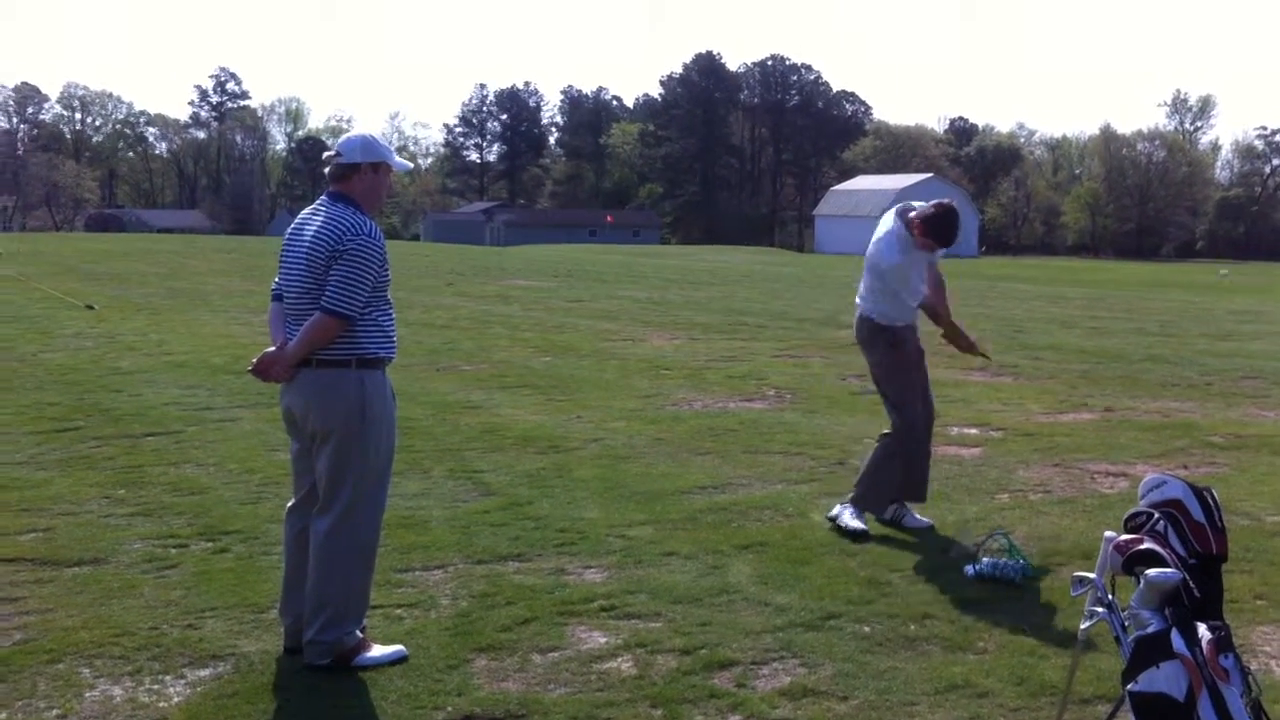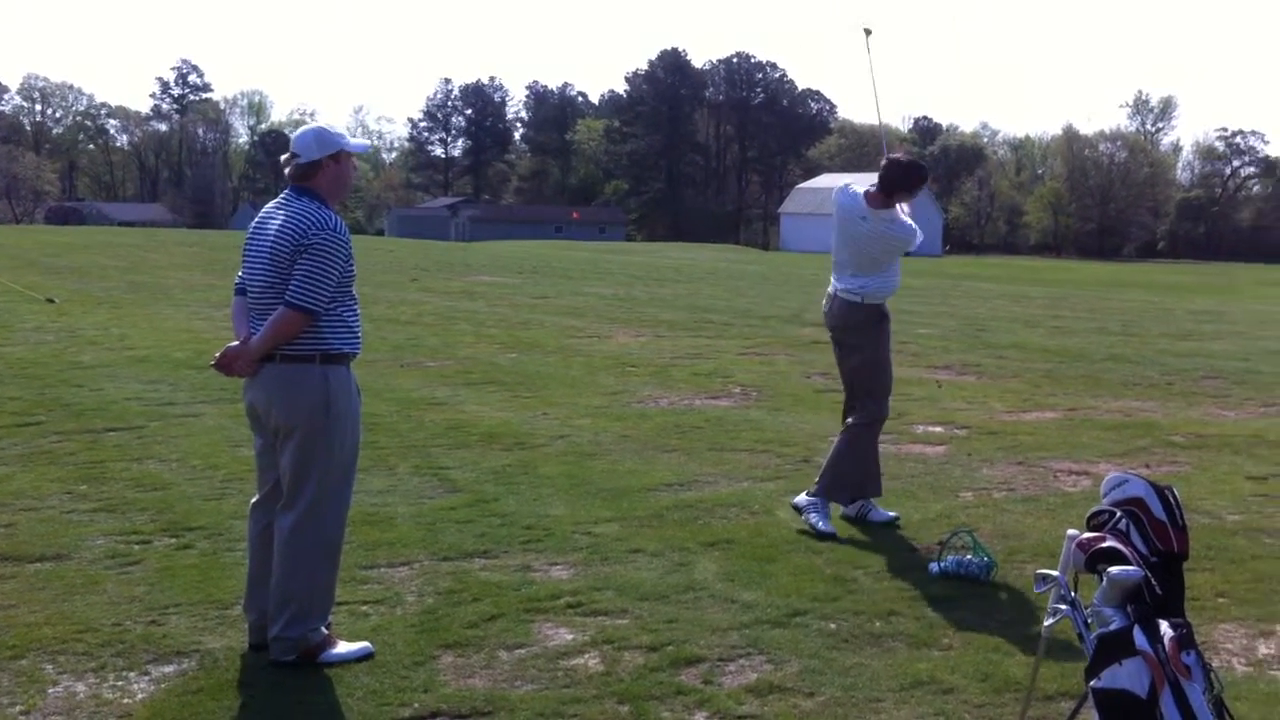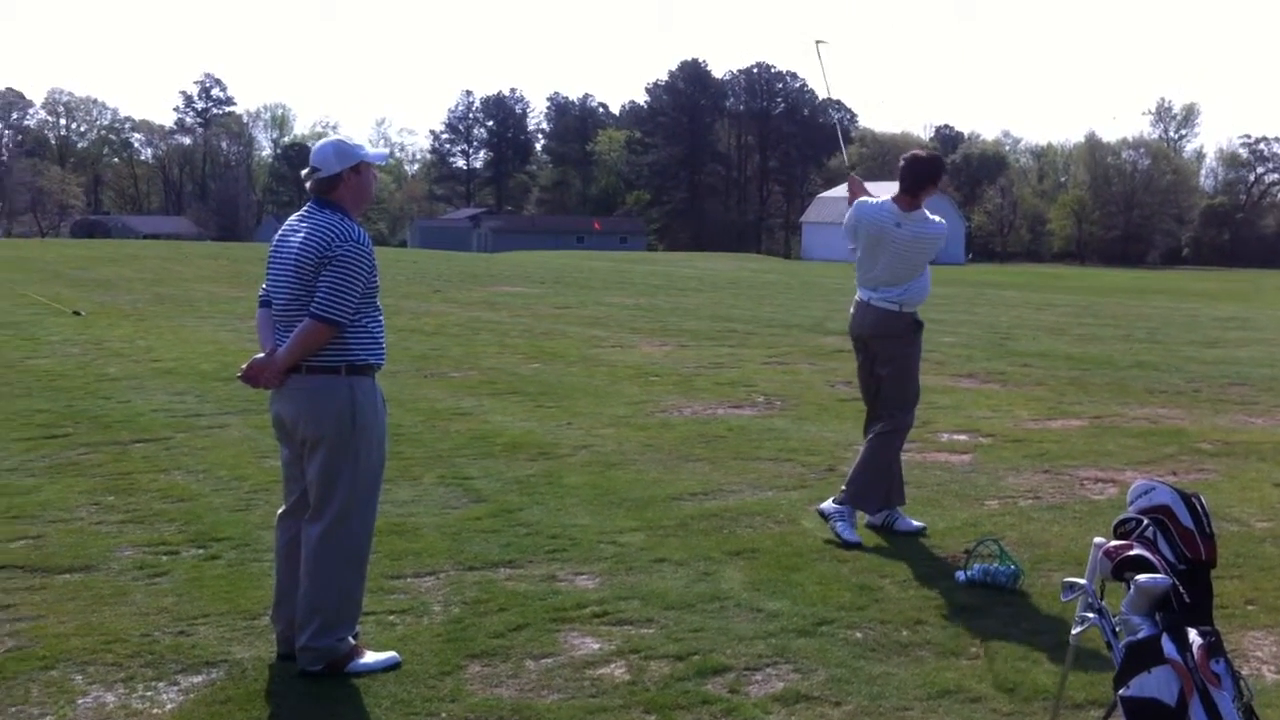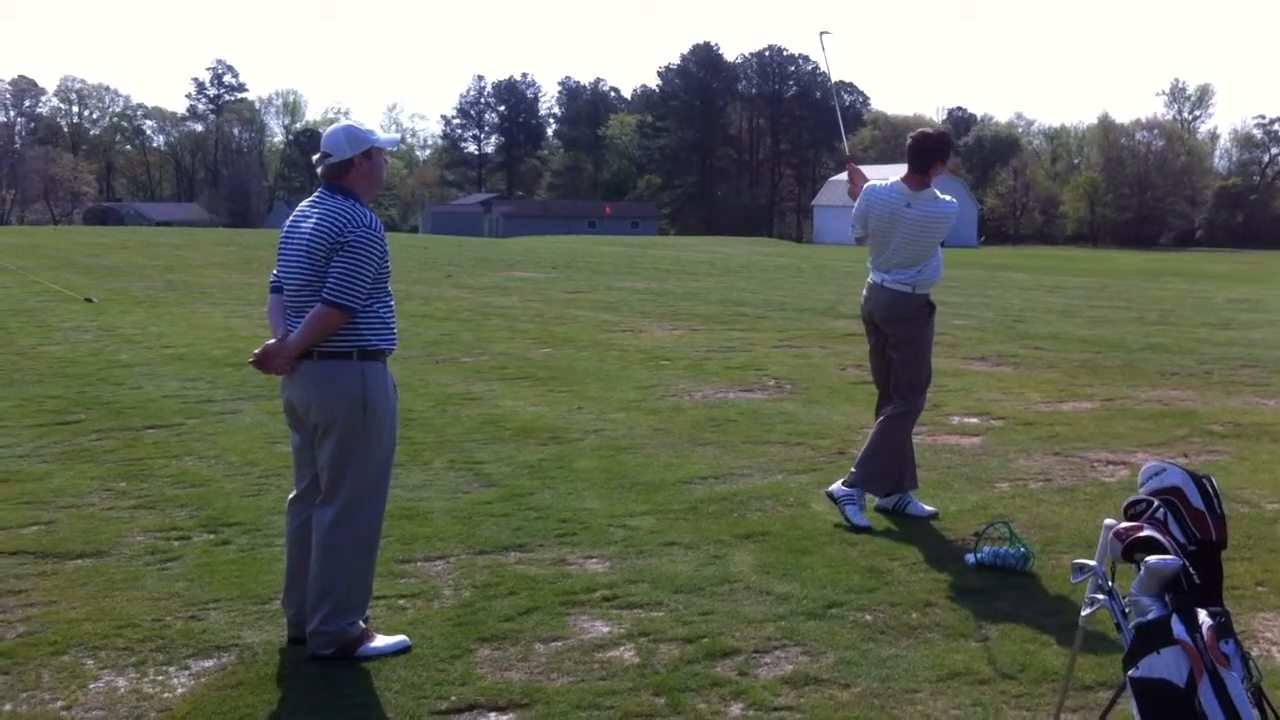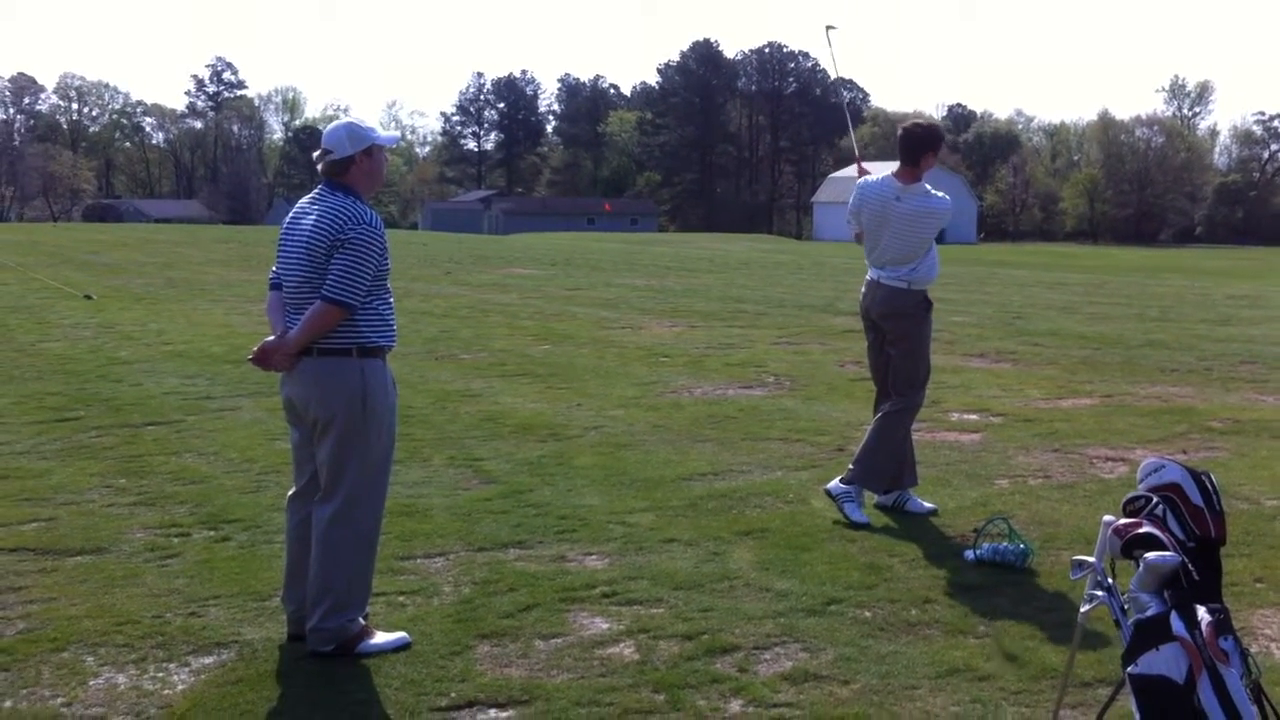
dt=0.3s
person 1, frame 1
left shoulder: (303, 222)
right shoulder: (361, 233)
left elbow: (280, 299)
right elbow: (334, 316)
left wrist: (282, 354)
right wrist: (286, 359)
left hip: (304, 385)
right hip: (350, 386)
left knee: (309, 507)
right knee: (348, 515)
left ankle: (301, 626)
right ankle: (333, 640)
person 1, frame 2
left shoulder: (268, 216)
right shoulder: (326, 227)
left elbow: (244, 293)
right elbow: (299, 310)
left wrist: (245, 348)
right wrist: (250, 353)
left hip: (268, 380)
right hip: (315, 381)
left knee: (272, 503)
right knee: (312, 510)
left ankle: (266, 622)
right ankle: (298, 637)
person 1, frame 3
left shoulder: (291, 230)
right shoulder: (349, 238)
left elbow: (268, 304)
right elbow: (324, 322)
left wrist: (271, 360)
right wrist: (276, 366)
left hip: (294, 392)
right hip: (339, 392)
left knee: (300, 513)
right knee: (339, 521)
left ankle: (294, 632)
right ankle: (325, 646)
person 1, frame 4
left shoulder: (301, 215)
right shoulder: (360, 224)
left elbow: (279, 290)
right elbow: (335, 307)
left wrist: (282, 345)
right wrist: (288, 351)
left hip: (305, 377)
right hip: (351, 377)
left knee: (311, 498)
right knee: (350, 505)
left ankle: (304, 617)
right ankle: (336, 631)
person 1, frame 5
left shoulder: (301, 212)
right shoulder: (361, 222)
left elbow: (278, 287)
right elbow: (335, 304)
left wrist: (282, 342)
right wrist: (288, 347)
left hip: (304, 374)
right hip: (350, 374)
left knee: (310, 495)
right knee: (349, 502)
left ankle: (303, 613)
right ankle: (335, 627)
person 2, frame 1
left shoulder: (912, 210)
right shoulder: (892, 258)
left elbow: (931, 275)
right elbow: (927, 304)
left wrist: (950, 325)
right wrist: (957, 335)
left hip: (898, 326)
right hip: (882, 332)
left knee: (921, 415)
right knee: (908, 420)
left ankle: (892, 502)
right ankle: (853, 504)
person 2, frame 2
left shoulder: (845, 196)
right shoulder: (901, 232)
left wrist: (889, 182)
right wrist: (901, 206)
left hip: (839, 304)
right hip: (865, 315)
left knee: (862, 403)
right knee: (870, 410)
left ankle: (857, 497)
right ankle: (817, 496)
person 2, frame 3
left shoulder: (864, 211)
right shoulder: (936, 231)
left hip: (863, 314)
right hip: (898, 324)
left knee: (880, 415)
right knee: (896, 419)
left ankle: (882, 507)
right ankle: (844, 503)
person 2, frame 4
left shoulder: (874, 194)
right shoulder: (947, 211)
left hip: (875, 297)
right hip: (910, 307)
left knee: (893, 398)
right knee: (907, 401)
left ankle: (894, 490)
right ankle: (853, 484)
person 2, frame 5
left shoulder: (866, 188)
right shoulder: (939, 206)
left hip: (873, 293)
right hip: (908, 303)
left knee: (890, 394)
right knee: (905, 398)
left ankle: (894, 487)
right ankle: (851, 482)
